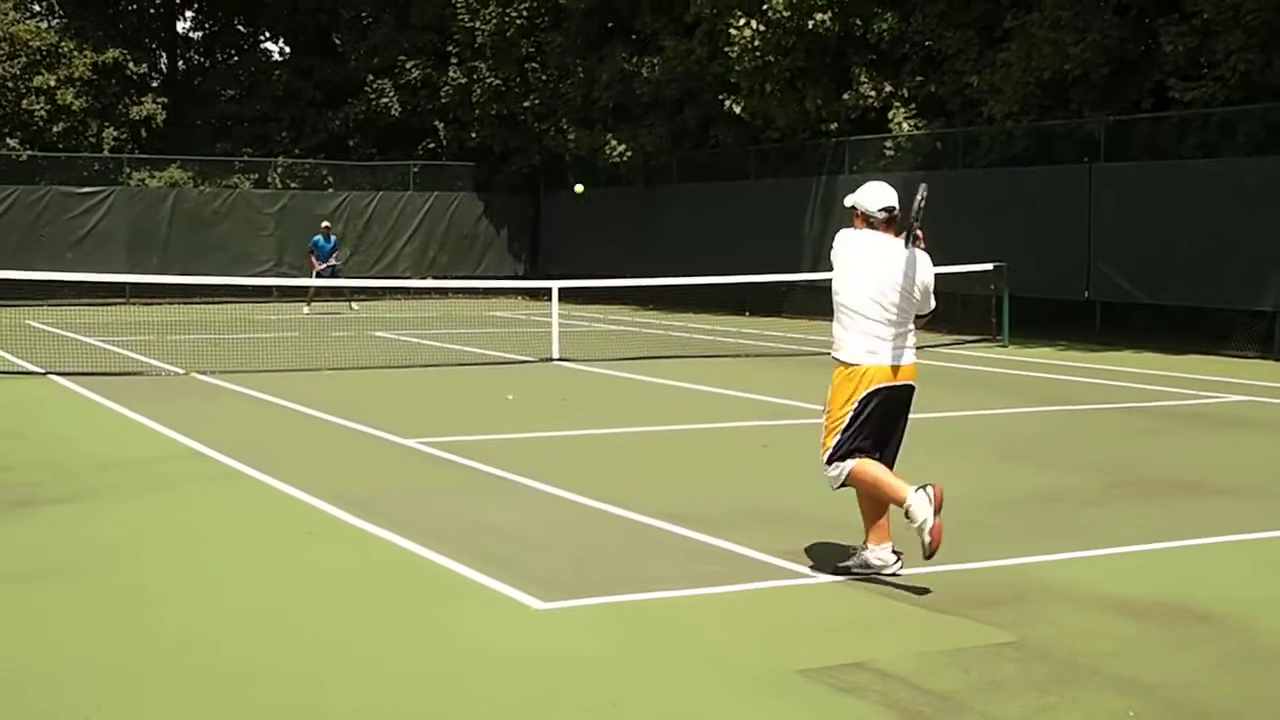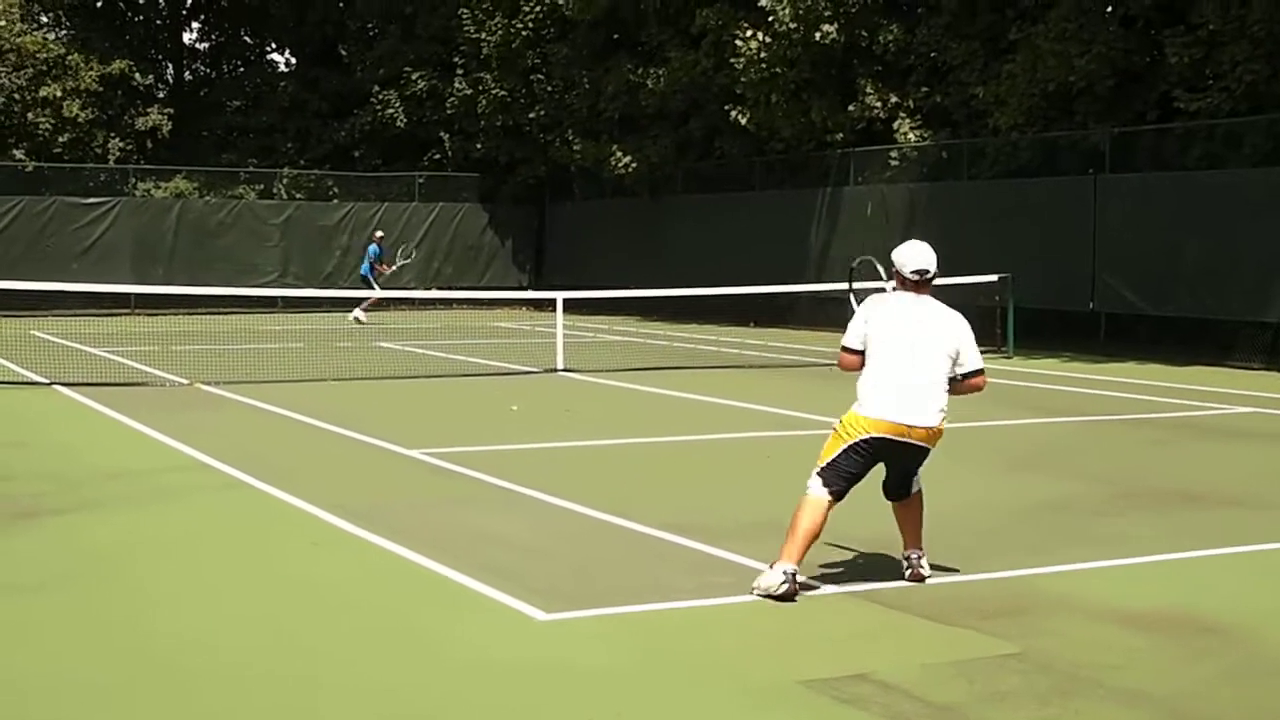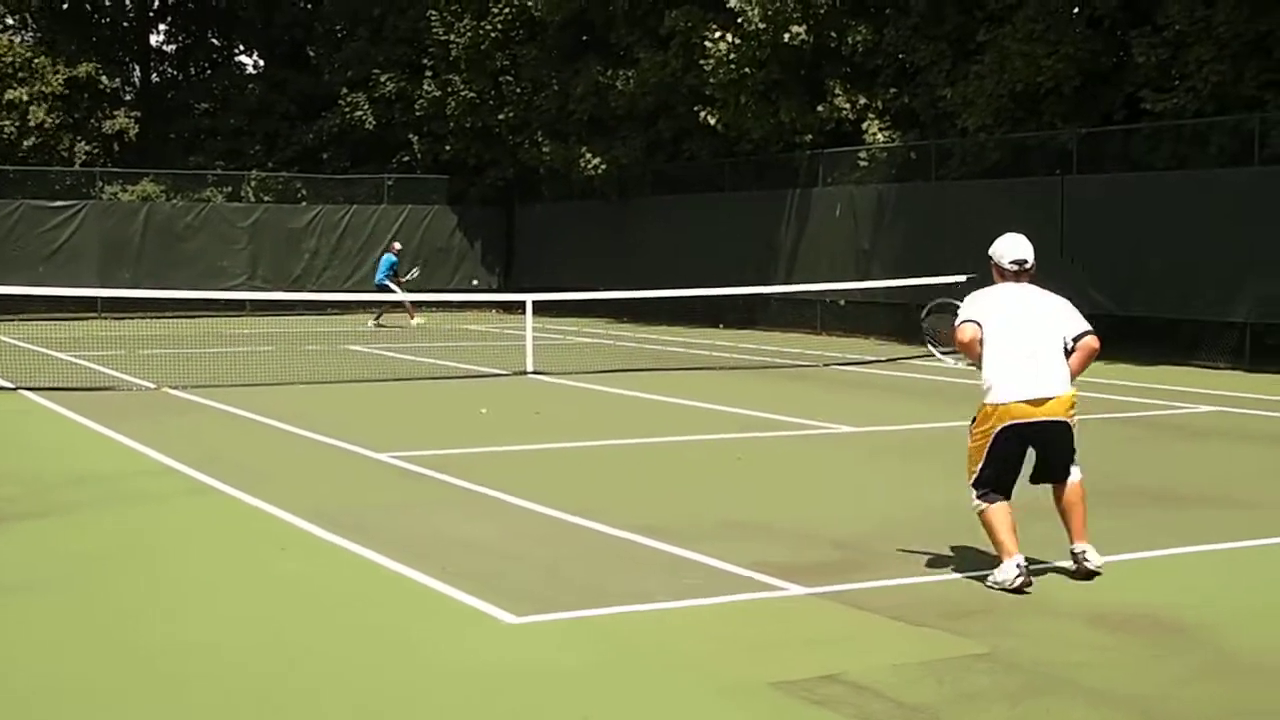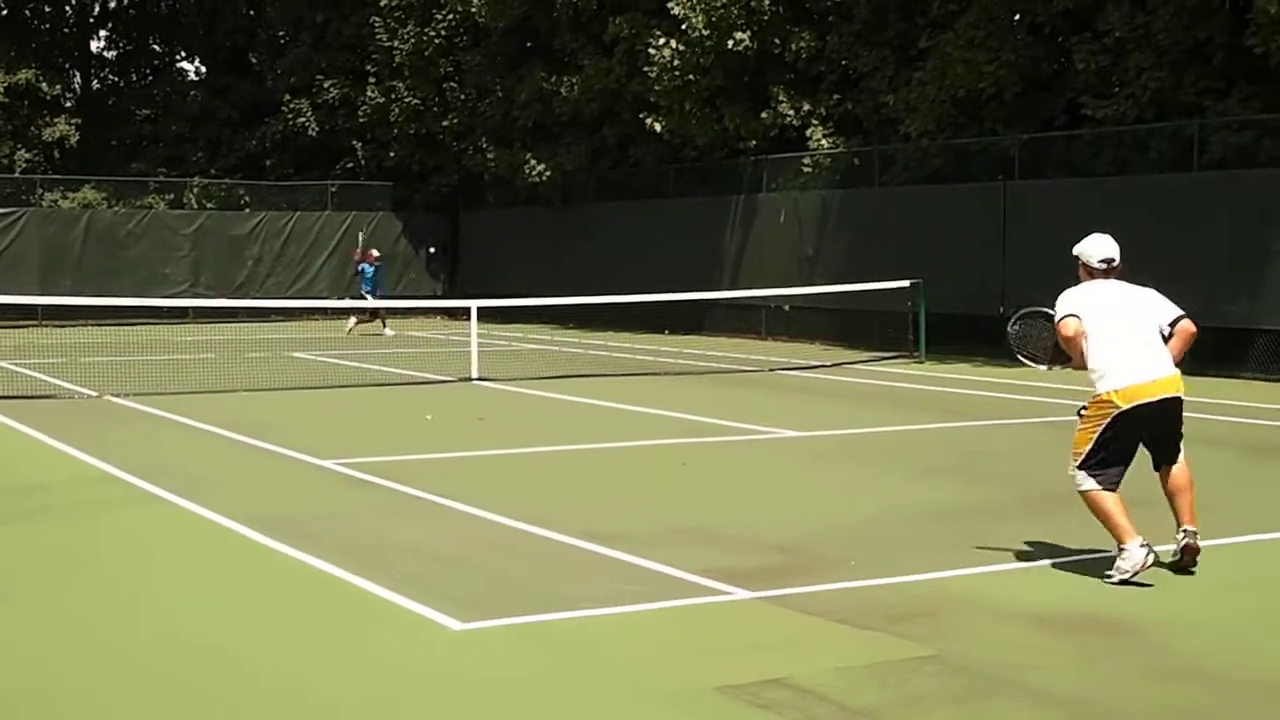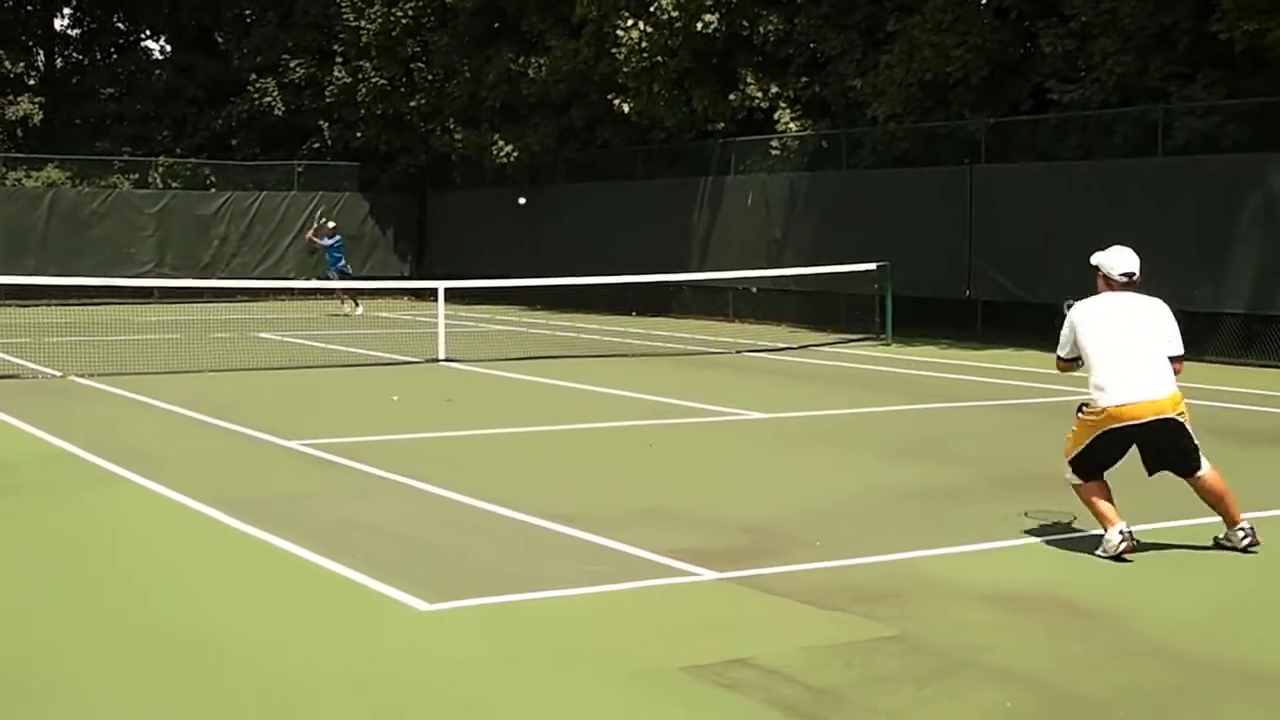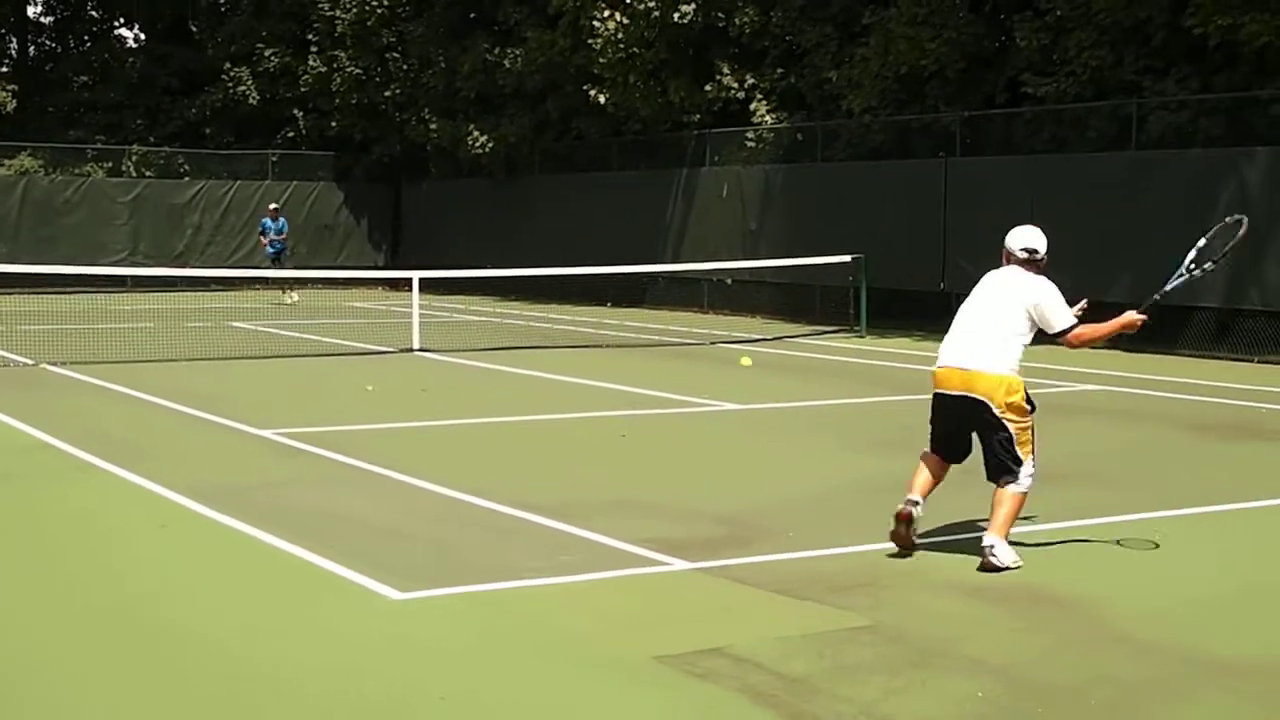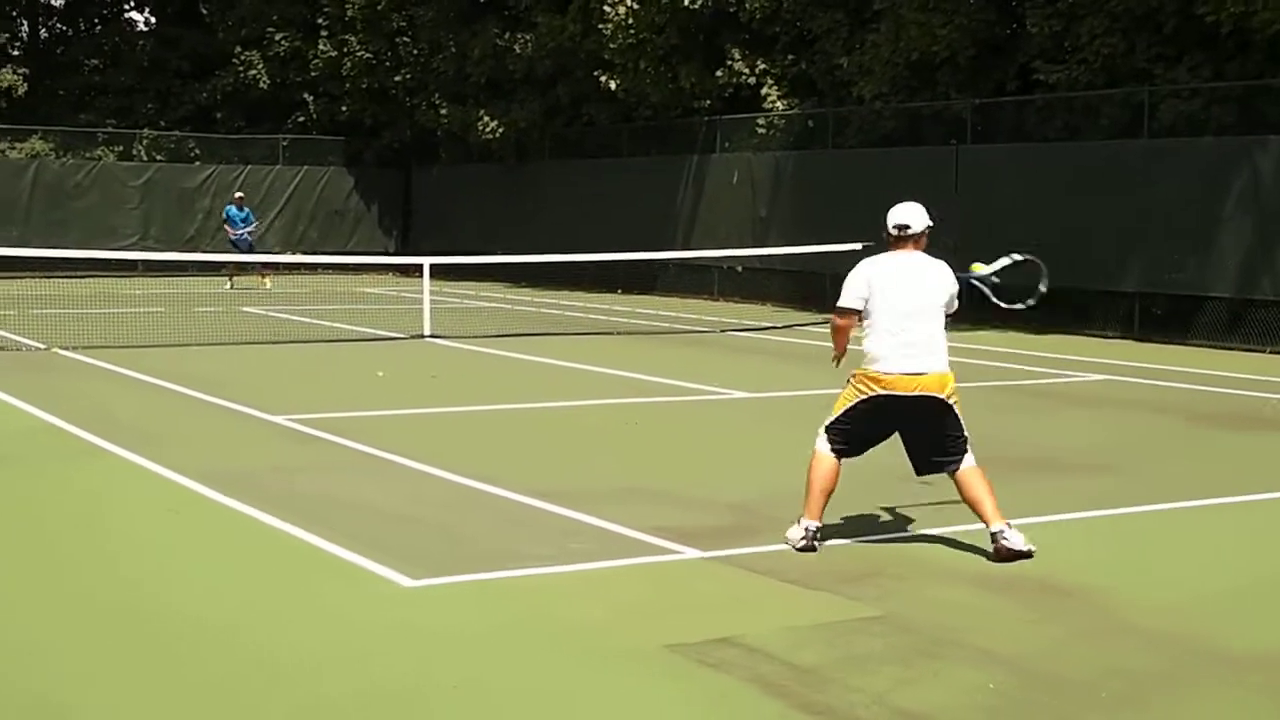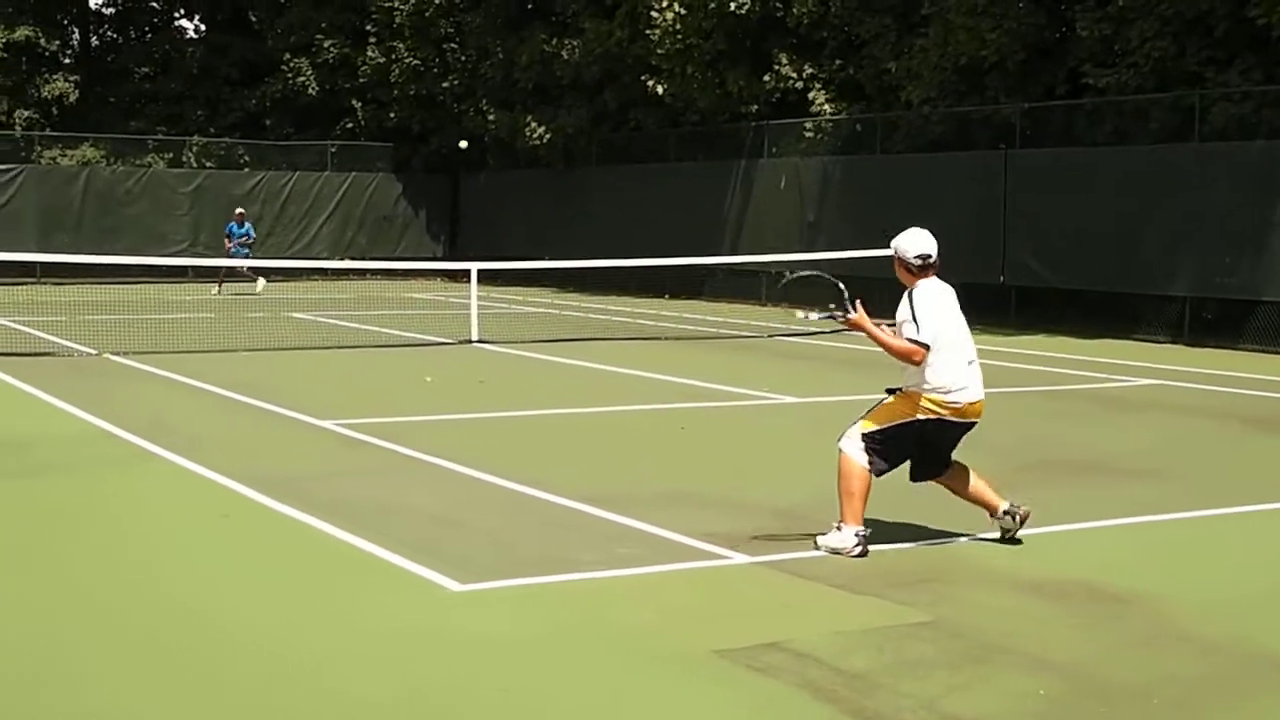
dt=0.4s
person 1, frame 1
left shoulder: (846, 242)
right shoulder: (918, 262)
left hip: (860, 369)
right hip: (903, 373)
left knee: (840, 461)
right knee: (875, 461)
left ankle: (915, 499)
right ankle: (879, 551)
person 1, frame 2
left shoulder: (875, 305)
right shoulder: (955, 321)
left elbow: (848, 361)
right elbow: (975, 381)
left hip: (872, 420)
right hip: (925, 429)
left knee: (820, 489)
right knee: (903, 485)
left ankle: (784, 571)
right ankle: (916, 559)
person 1, frame 3
left shoulder: (979, 299)
right shoulder: (1056, 302)
left elbow: (966, 337)
right elbow: (1090, 345)
left wrist: (983, 361)
right wrist: (1061, 380)
left hip: (1005, 407)
right hip: (1057, 403)
left knee: (988, 491)
right knee: (1063, 473)
left ankle: (1011, 564)
right ankle: (1083, 550)
person 1, frame 4
left shoulder: (1073, 296)
right shoulder: (1146, 294)
left elbow: (1069, 331)
right elbow: (1187, 329)
left wrist: (1080, 360)
right wrist: (1162, 367)
left hip: (1119, 397)
right hip: (1166, 388)
left knee: (1091, 478)
right knee: (1171, 459)
left ankle: (1132, 547)
right ankle: (1187, 533)
person 1, frame 5
left shoulder: (1081, 311)
right shoulder: (1157, 307)
left elbow: (1064, 363)
right elbow: (1176, 365)
left hip: (1112, 411)
right hip: (1164, 405)
left knee: (1081, 469)
right knee: (1194, 467)
left ankle: (1116, 532)
right ankle: (1240, 529)
person 1, frame 6
left shoulder: (992, 278)
right shoulder: (1040, 288)
right elbow: (1074, 338)
left wrist: (1063, 315)
right wrist: (1121, 324)
left hip: (948, 376)
right hip: (993, 384)
left knee: (941, 453)
right knee: (1015, 472)
left ankle: (912, 505)
right ankle: (995, 544)
person 1, frame 7
left shoulder: (868, 267)
right shoulder: (941, 272)
left elbow: (842, 323)
left wrist: (839, 347)
left hip: (878, 381)
right hip: (931, 385)
left knee: (830, 444)
right knee: (960, 460)
left ankle: (809, 527)
right ankle: (1001, 532)
person 1, frame 8
left shoulder: (919, 296)
right shoulder: (942, 291)
left elbow: (915, 353)
left wrist: (868, 328)
right wrist: (879, 329)
left hip: (933, 403)
right hip: (966, 402)
left knee: (856, 443)
right knee: (933, 465)
left ankle: (851, 533)
right ankle: (1004, 508)
